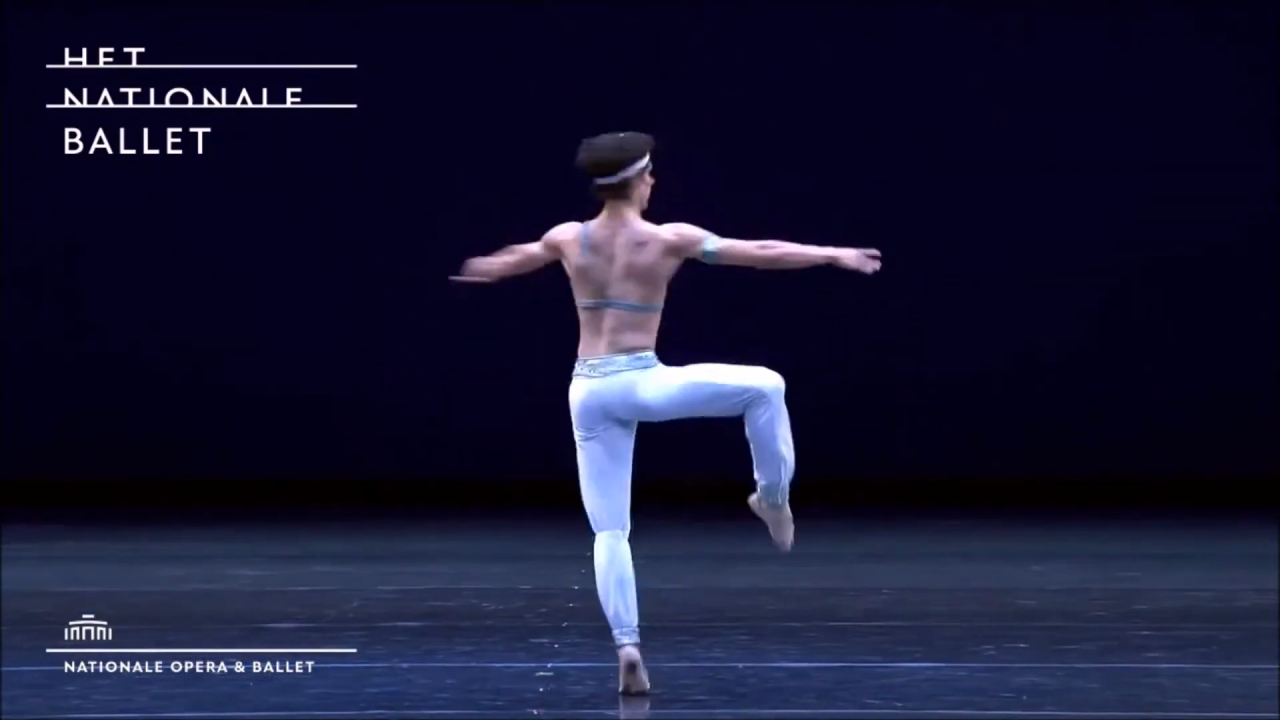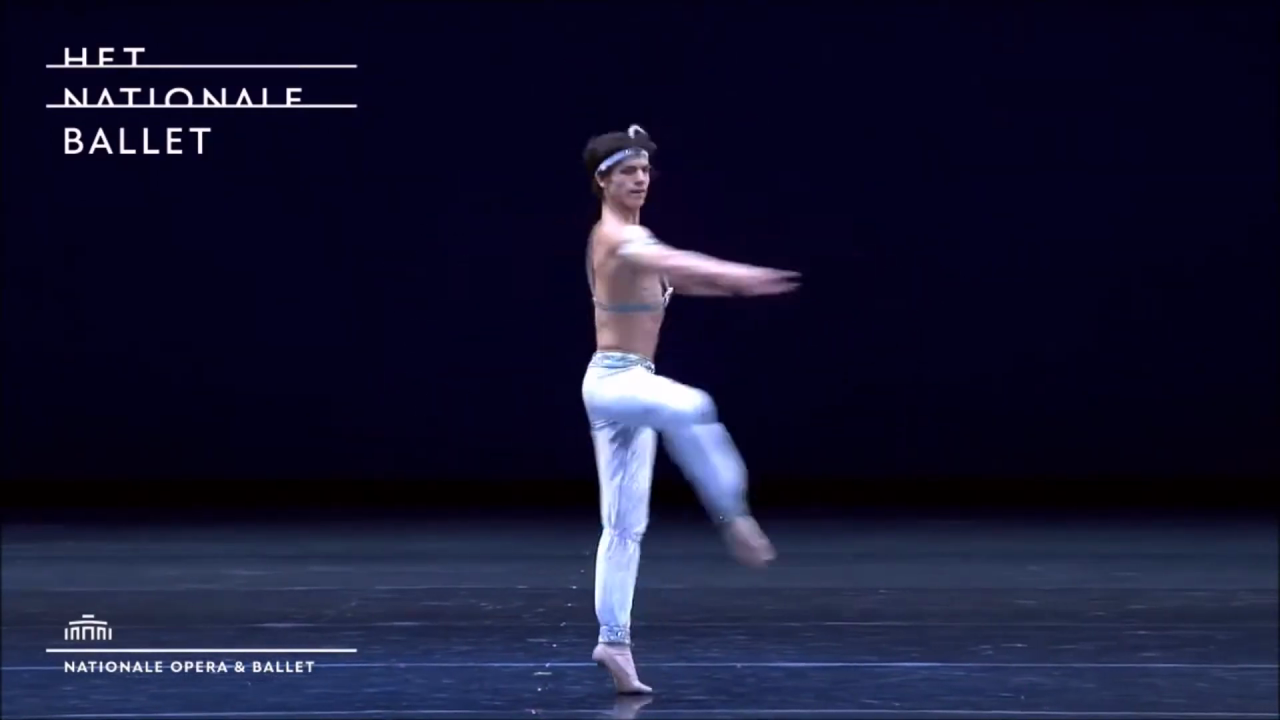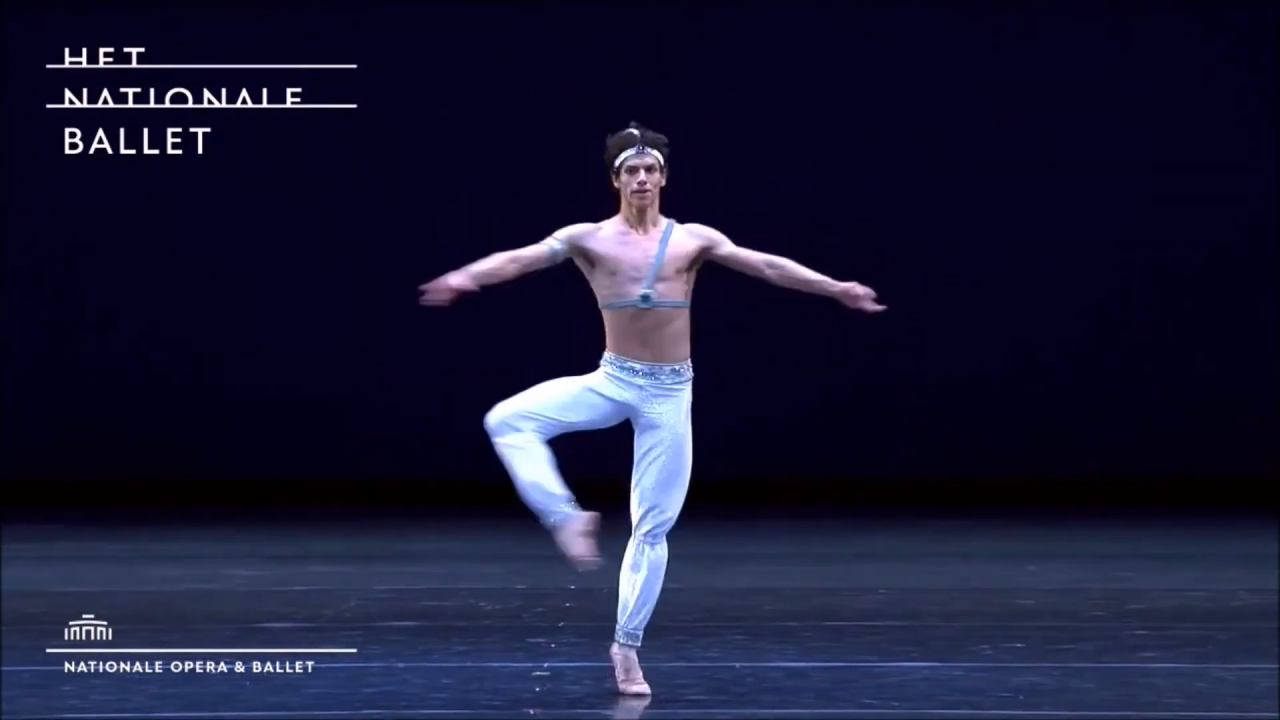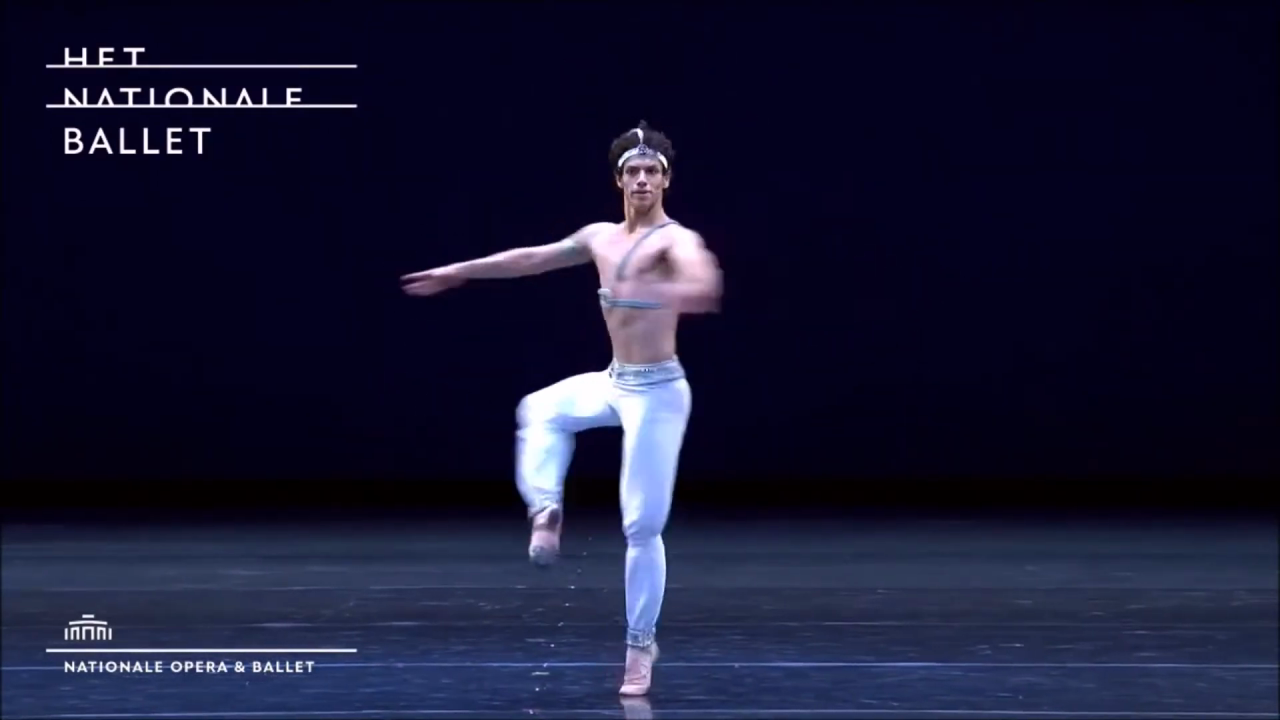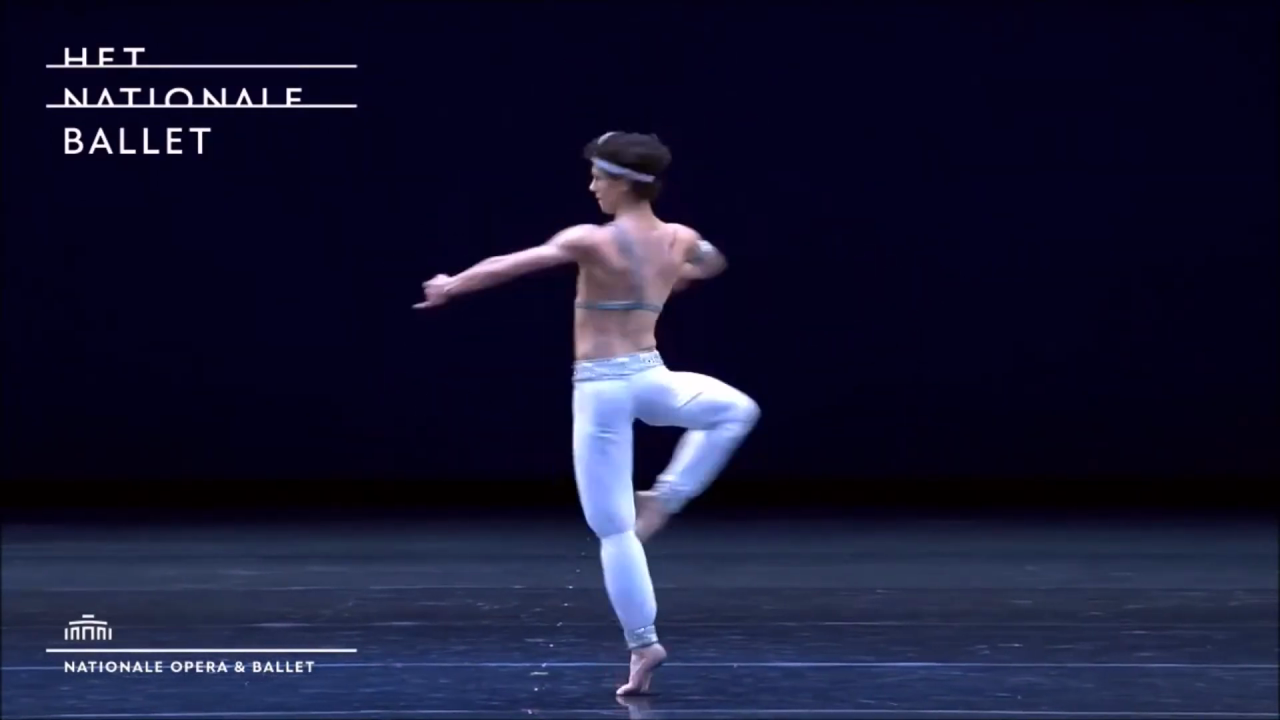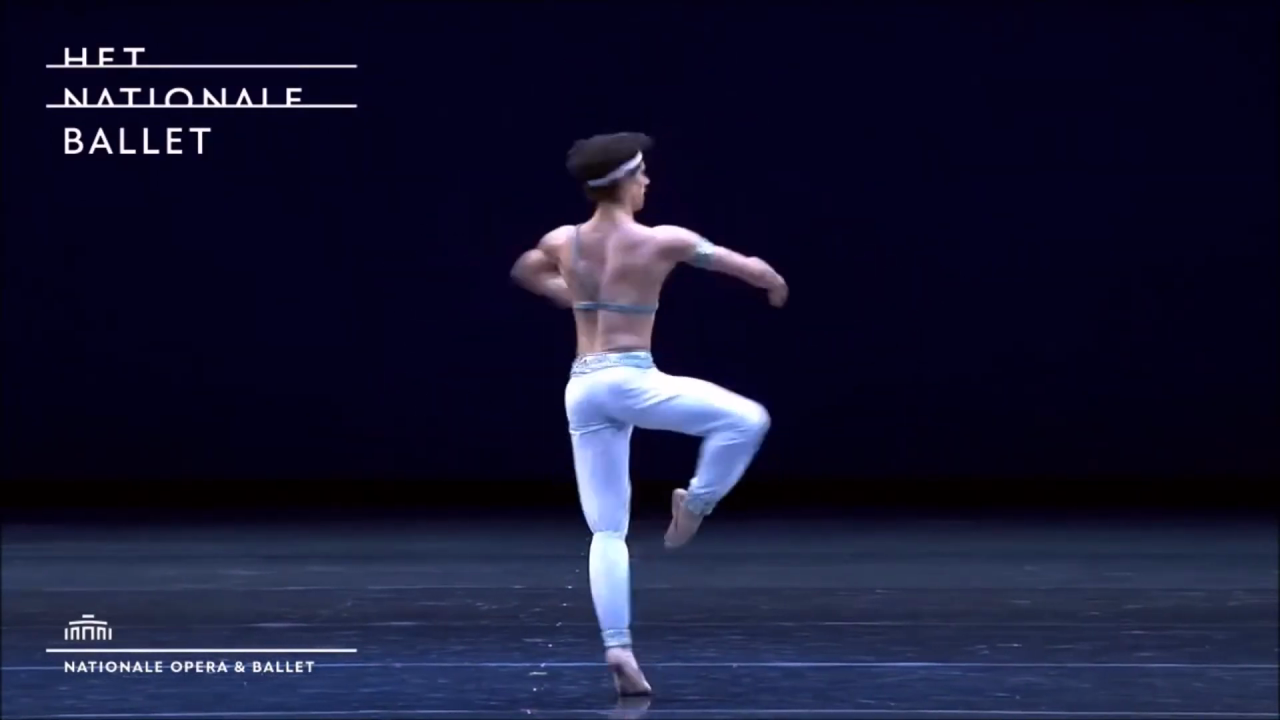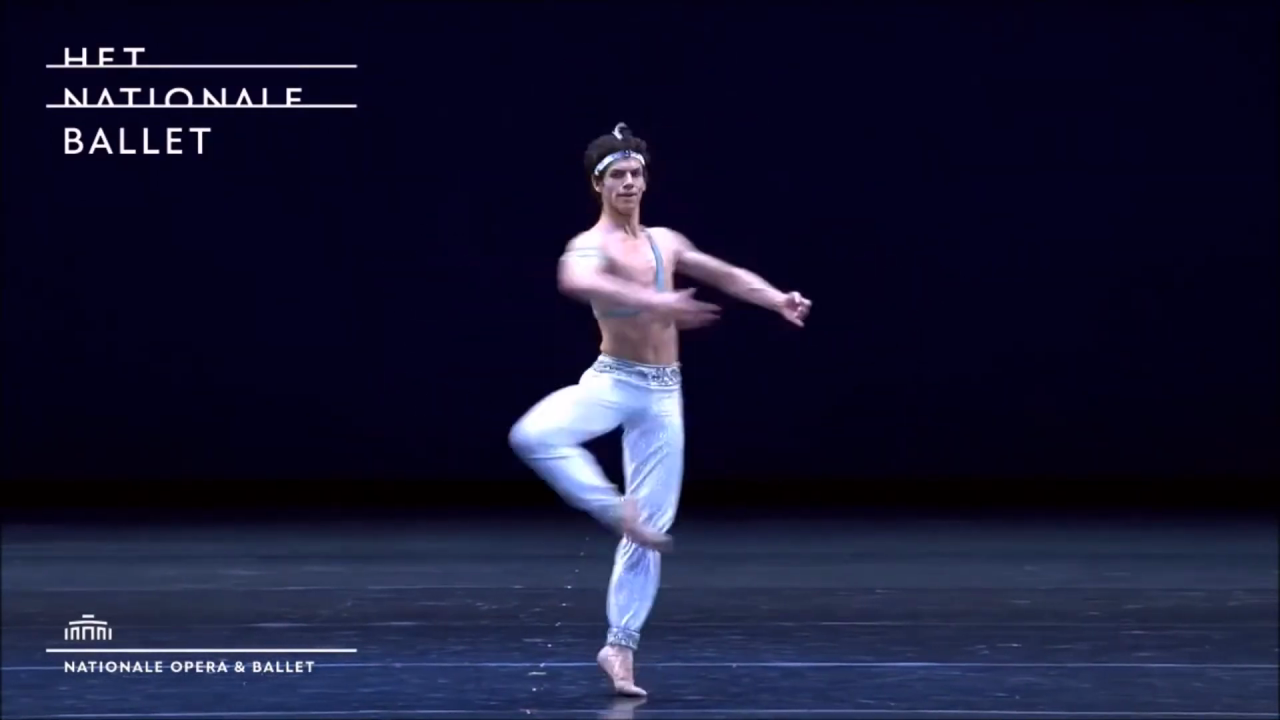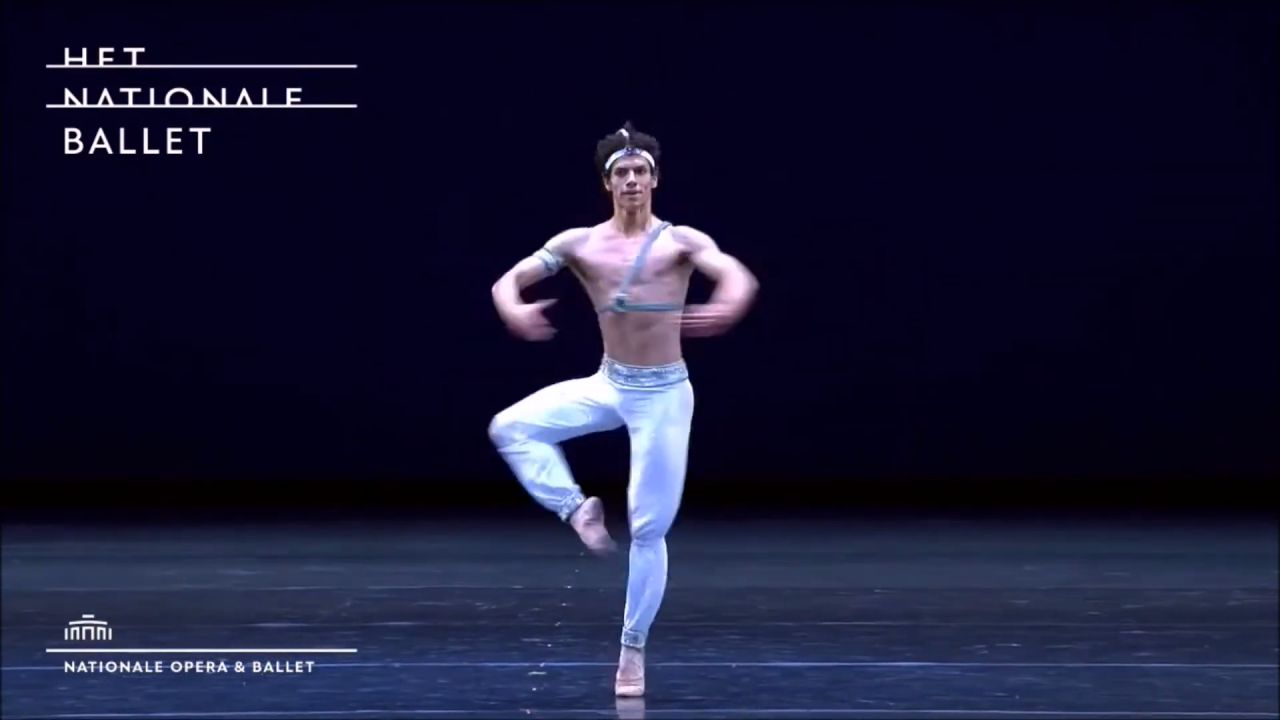
dt=0.1s
person 1, frame 1
left shoulder: (571, 236)
right shoulder: (670, 238)
left elbow: (517, 260)
right elbow: (758, 253)
left wrist: (491, 266)
right wrist: (835, 254)
left hip: (594, 388)
right hip: (641, 381)
left knee: (611, 528)
right knee: (765, 386)
left ankle: (626, 645)
right ankle: (773, 496)
person 1, frame 2
left shoulder: (625, 234)
right shoulder: (619, 236)
left elbow: (668, 273)
right elbow: (667, 262)
left wrist: (730, 279)
right wrist: (739, 275)
left hip: (614, 384)
right hip: (618, 384)
left knee: (623, 529)
left ankle: (614, 643)
right ankle: (732, 517)
person 1, frame 3
left shoulder: (691, 237)
right shoulder: (585, 237)
left elbow: (765, 265)
right elbow: (515, 262)
left wrist: (838, 287)
right wrist: (461, 277)
left hip: (669, 391)
right hip: (610, 381)
left knee: (652, 531)
right knee: (506, 420)
left ankle: (626, 647)
right ankle: (568, 519)
person 1, frame 4
left shoulder: (678, 239)
right shoulder: (602, 237)
left elbow: (699, 271)
right elbow: (531, 260)
left wrist: (690, 289)
right wrist: (455, 272)
left hip: (659, 392)
right hip: (618, 384)
left knee: (643, 527)
left ankle: (640, 647)
right ankle: (545, 510)
person 1, frame 5
left shoulder: (588, 238)
right shoulder: (682, 240)
left elbow: (513, 266)
right elbow: (706, 264)
left wrist: (449, 285)
left hip: (602, 385)
right hip: (651, 375)
left knee: (613, 530)
left ankle: (643, 645)
right ankle: (664, 495)
person 1, frame 6
left shoulder: (560, 240)
right shoulder: (663, 240)
left elbow: (530, 273)
right elbow: (752, 269)
right wrist: (774, 281)
left hip: (584, 391)
right hip: (631, 383)
left knee: (607, 532)
right knee: (748, 421)
left ankle: (618, 647)
right ankle: (693, 504)
person 1, frame 7
left shoulder: (663, 240)
right shoulder: (587, 245)
left elbow: (725, 273)
right elbow: (580, 283)
left wrist: (778, 297)
right wrist: (658, 301)
left hip: (659, 394)
right hip: (609, 383)
left knee: (651, 533)
right knee: (535, 437)
left ankle: (620, 646)
right ankle: (626, 512)
person 1, frame 8
left shoulder: (684, 241)
right shoulder: (578, 242)
left elbow: (736, 275)
right elbow: (507, 282)
left wrist: (727, 305)
right wrist: (514, 310)
left hip: (664, 396)
right hip: (610, 386)
left knee: (648, 533)
right knee: (511, 427)
left ankle: (633, 650)
right ankle: (578, 510)
